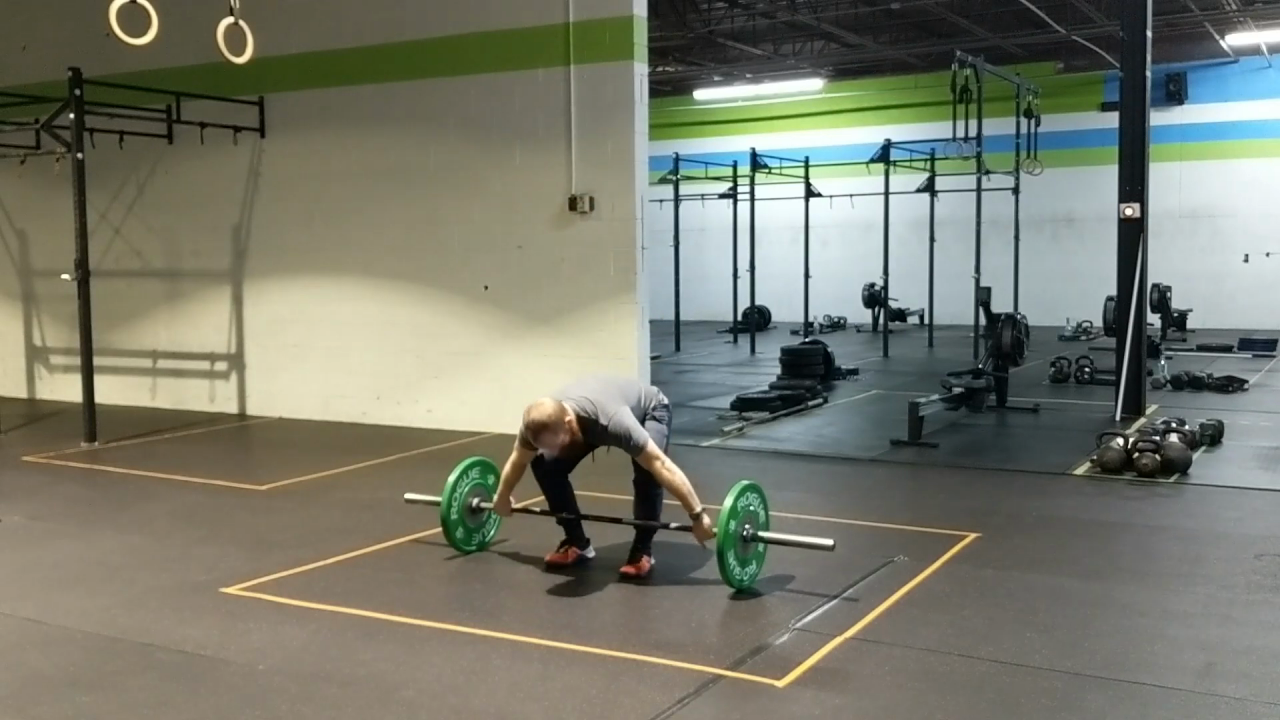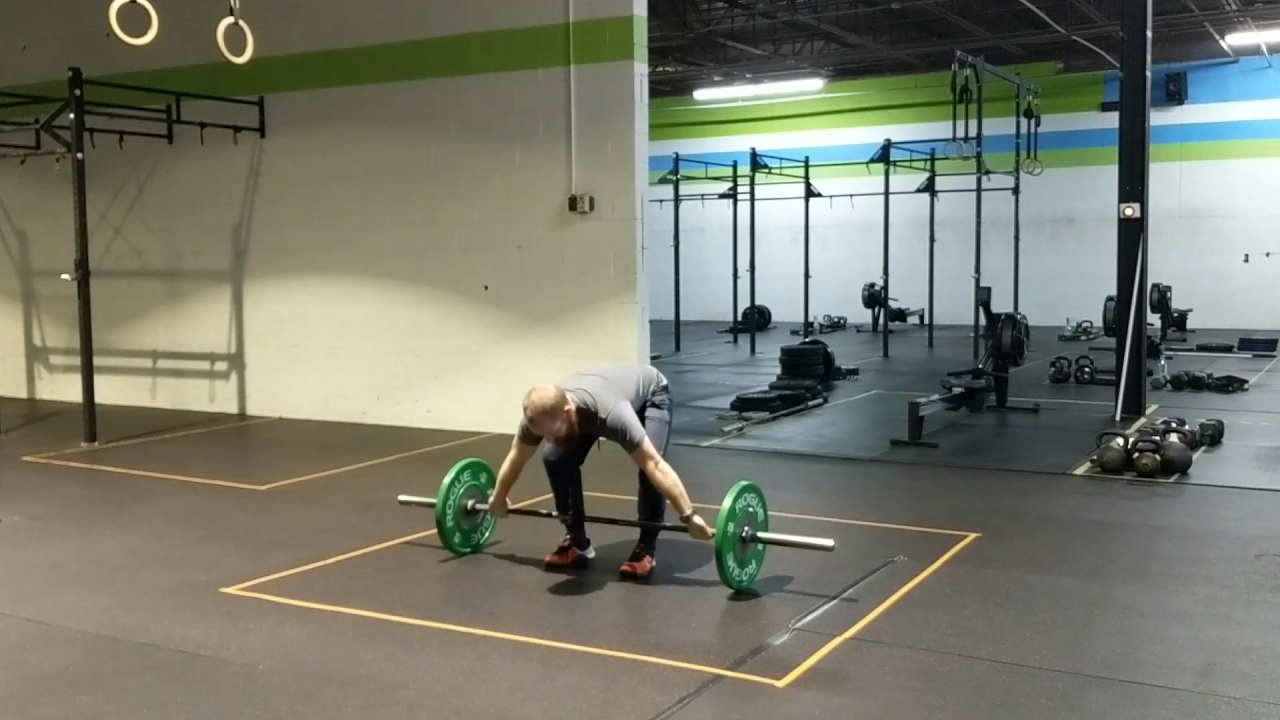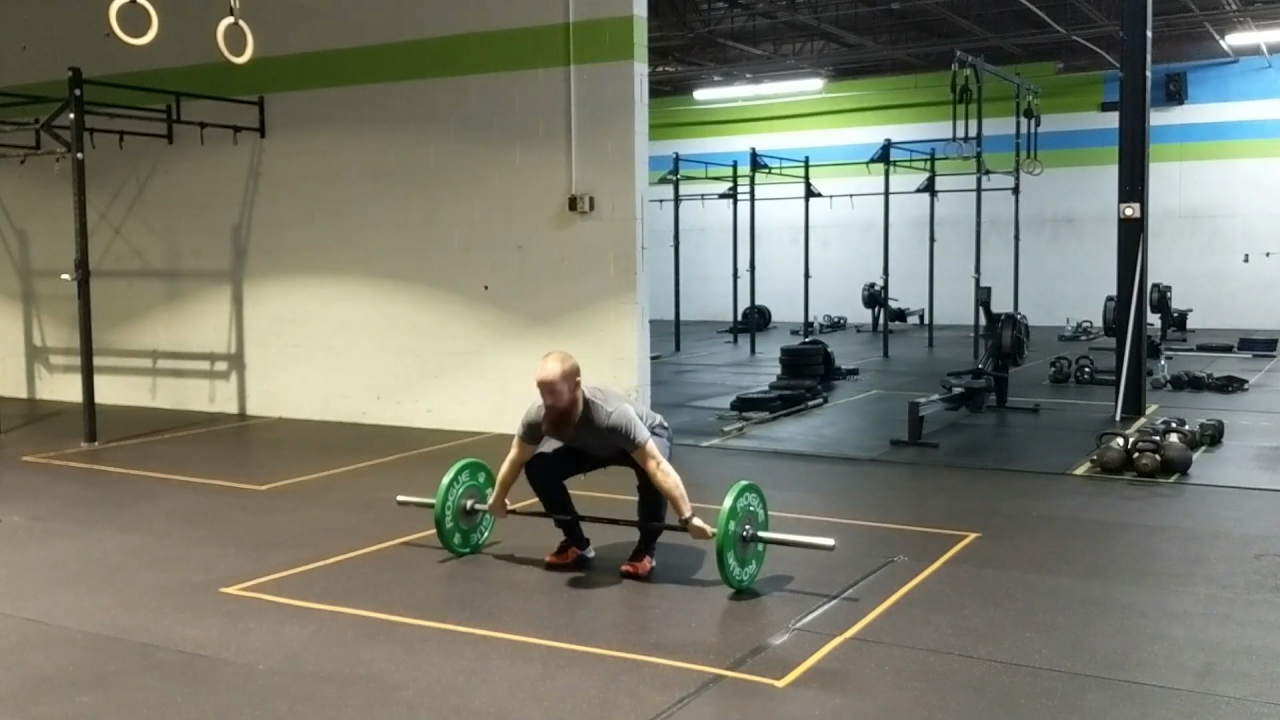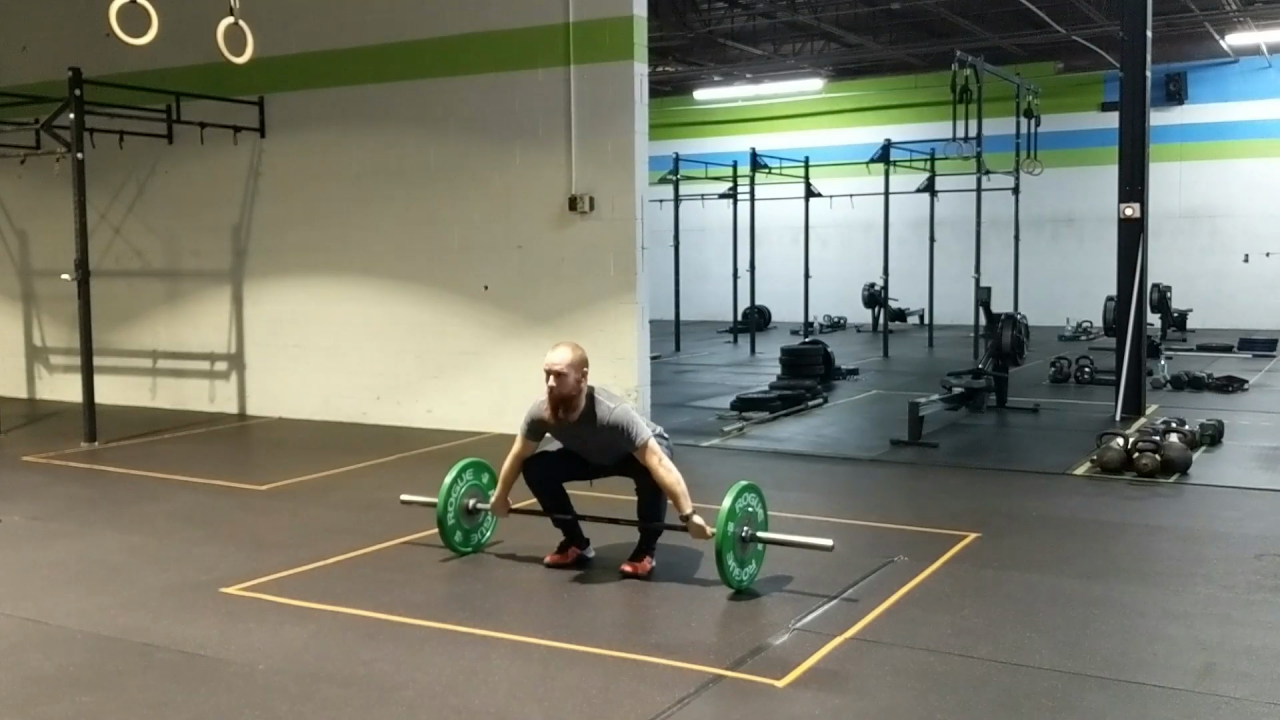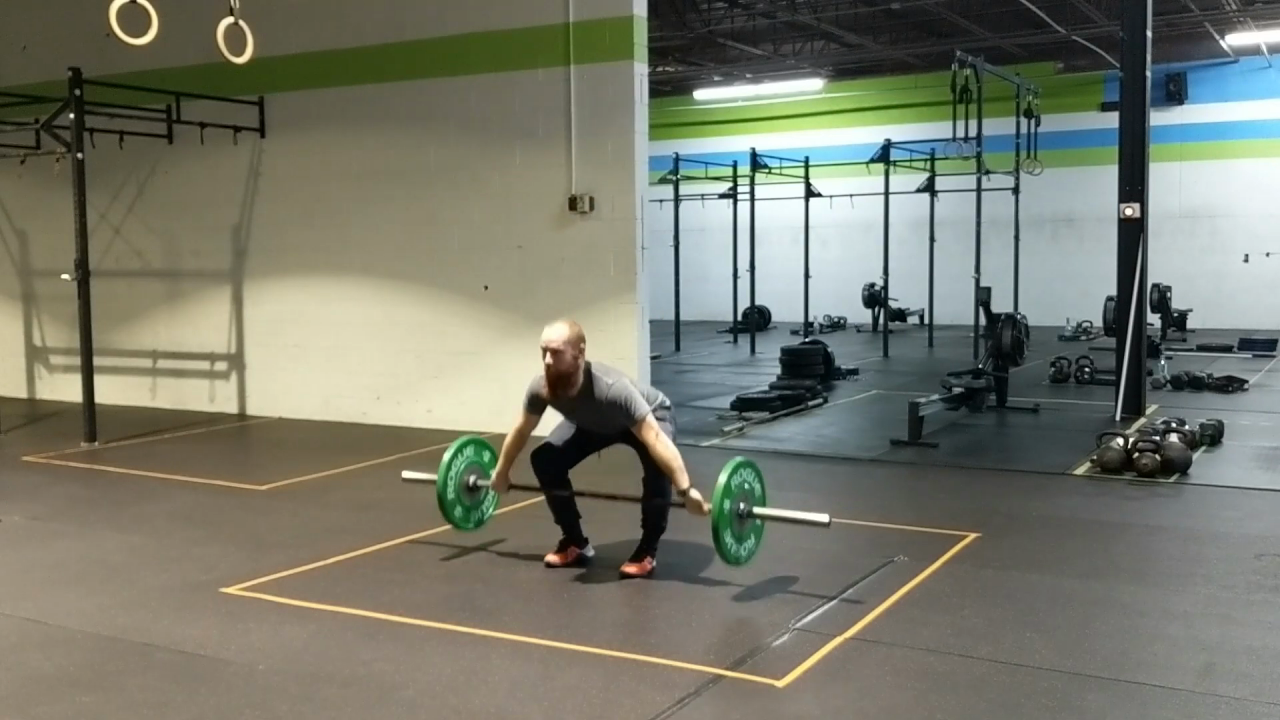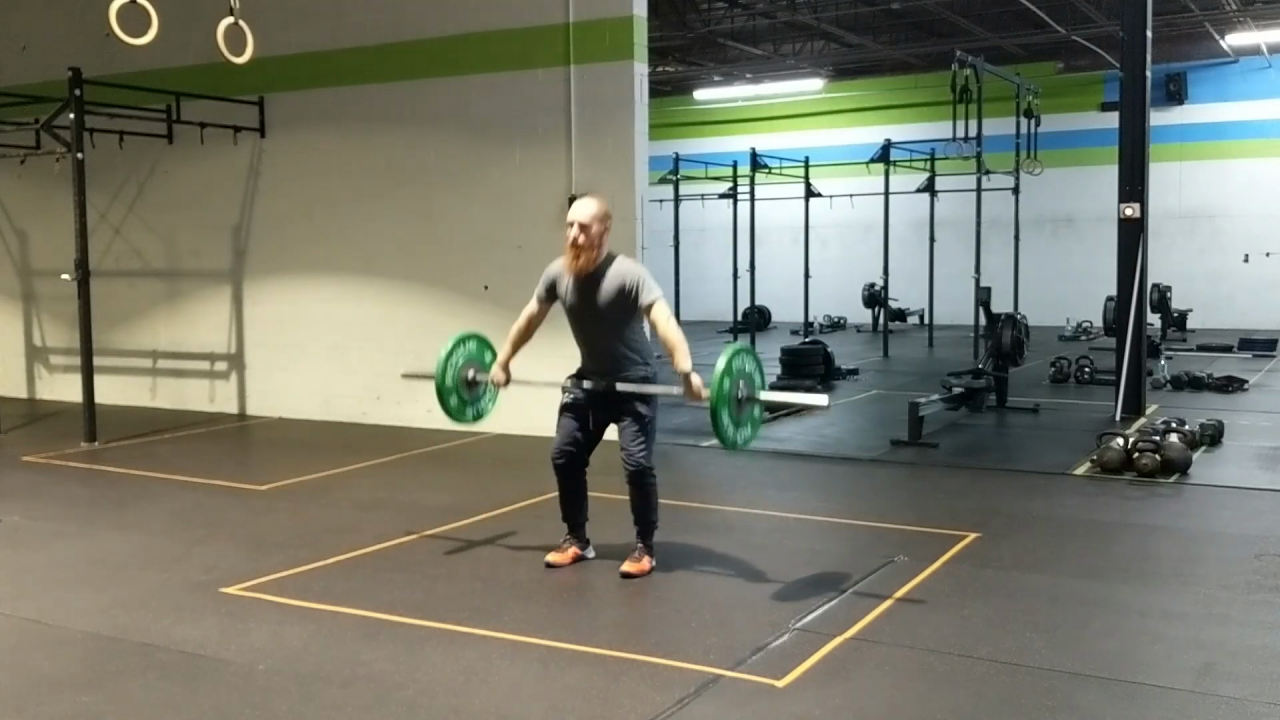
dt=0.4s
person 1, frame 1
left shoulder: (612, 420)
right shoulder: (539, 422)
left elbow: (663, 466)
right elbow: (518, 461)
left wrist: (698, 515)
right wrist: (502, 497)
left hip: (649, 409)
left knee: (648, 471)
right knee: (543, 464)
left ankle: (642, 550)
right ankle: (577, 543)
person 1, frame 2
left shoulder: (612, 414)
right shoulder: (538, 415)
left elbow: (655, 466)
right elbow: (515, 459)
left wrist: (689, 517)
right wrist: (498, 498)
left hip: (650, 394)
left knee: (649, 468)
right knee: (556, 460)
left ankle: (646, 550)
right ankle: (578, 543)
person 1, frame 3
left shoulder: (613, 415)
right shoulder: (537, 415)
left elbow: (658, 467)
right elbow: (515, 459)
left wrist: (689, 518)
right wrist: (498, 498)
left hip: (649, 435)
left knee: (651, 475)
right knee: (538, 468)
left ankle: (646, 551)
right ankle: (577, 544)
person 1, frame 4
left shoulder: (613, 414)
right shoulder: (540, 412)
left elbow: (659, 464)
right elbow: (518, 456)
left wrist: (689, 515)
right wrist: (500, 496)
left hip: (646, 448)
left knee: (650, 474)
right knee: (535, 468)
left ankle: (646, 551)
right ankle: (576, 543)
person 1, frame 5
left shoulder: (611, 387)
right shoulder: (541, 387)
left elbow: (655, 438)
right elbow: (521, 431)
left wrist: (686, 490)
right wrist: (501, 472)
left hip: (651, 415)
right hip: (594, 423)
left knee: (658, 470)
right knee: (545, 461)
left ankle: (647, 551)
right ankle: (575, 543)
person 1, frame 6
left shoulder: (628, 273)
right shoulder: (558, 271)
left elbow: (664, 322)
right elbow: (530, 317)
left wrist: (686, 374)
right wrist: (502, 361)
left hip: (634, 382)
right hip: (589, 380)
left knee: (637, 462)
right knee: (565, 458)
left ankle: (645, 549)
right ankle: (577, 541)
